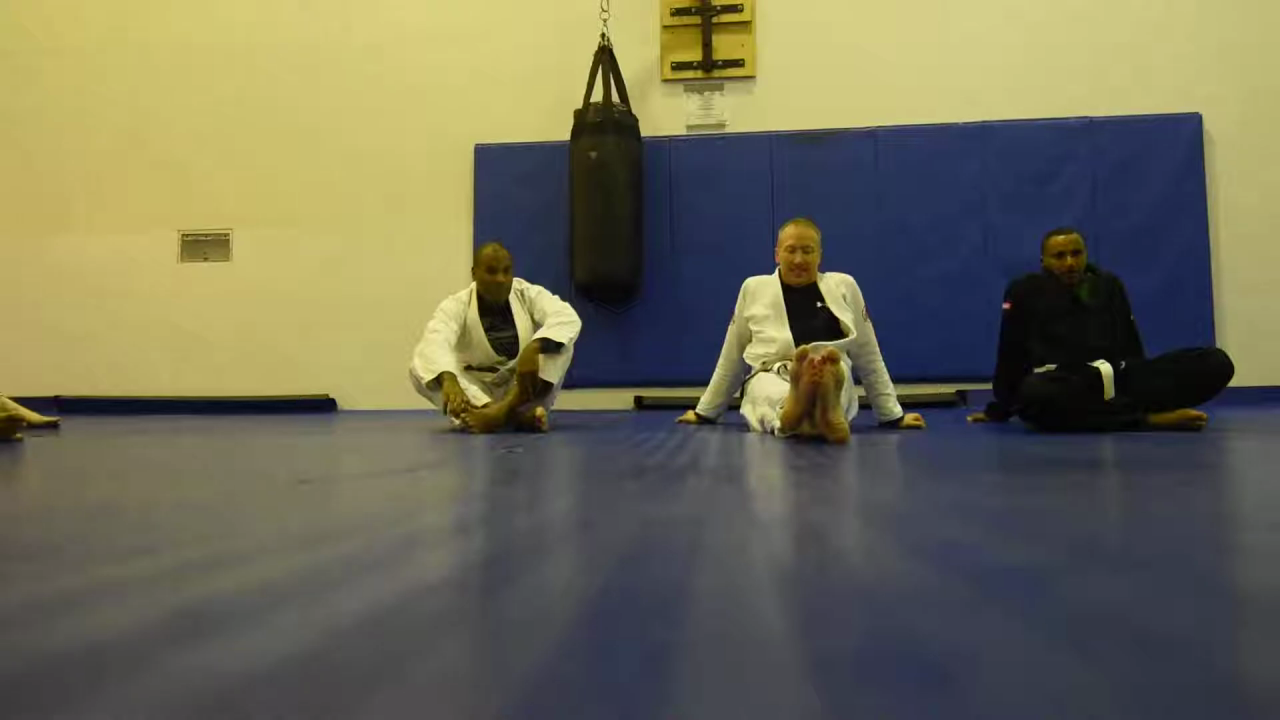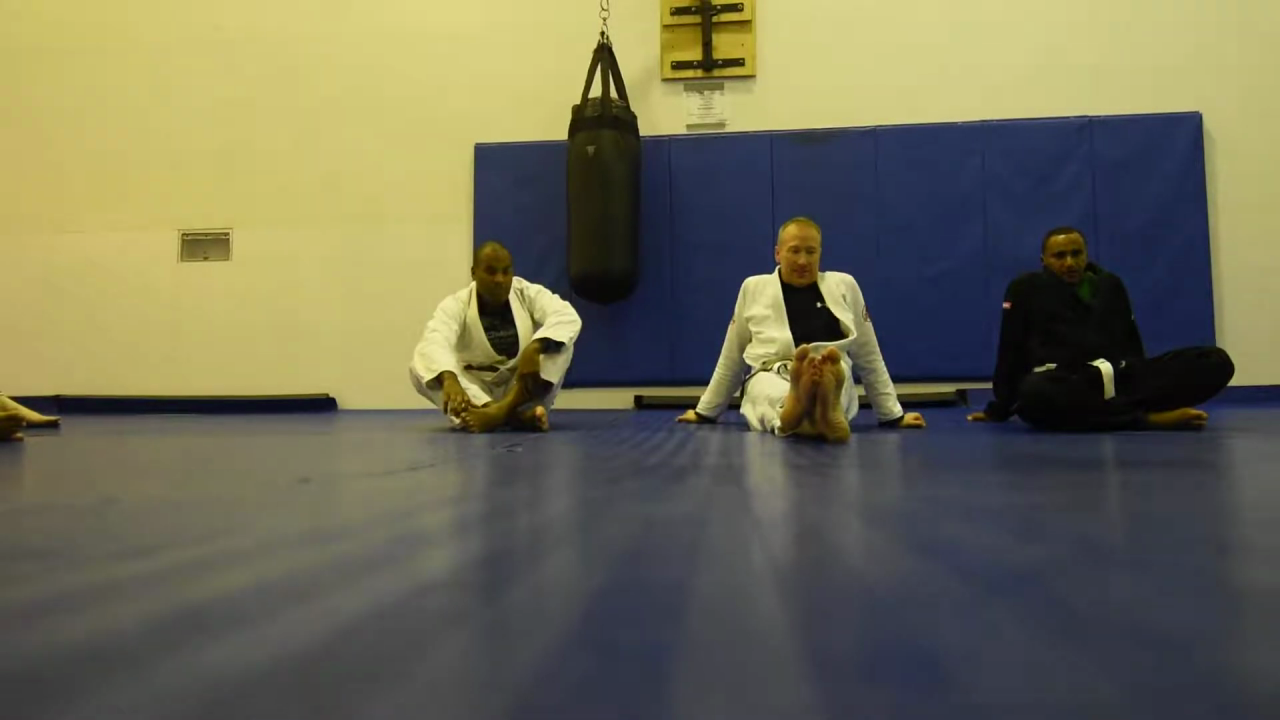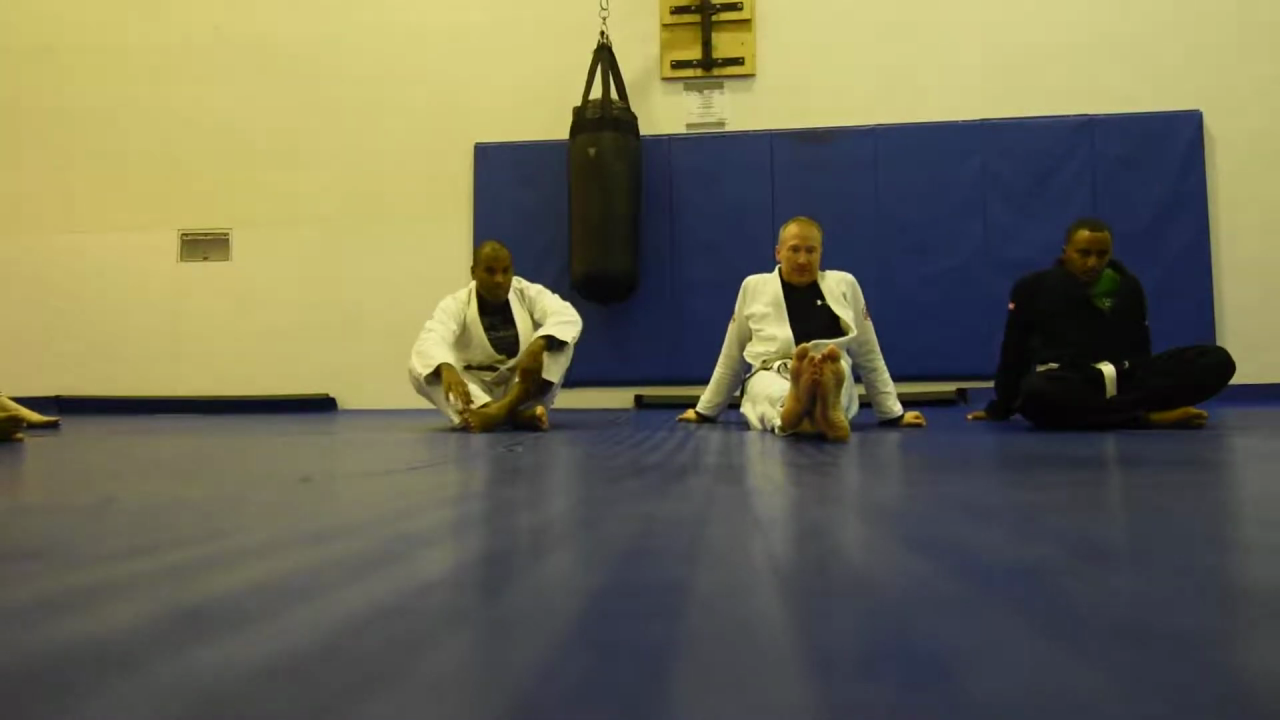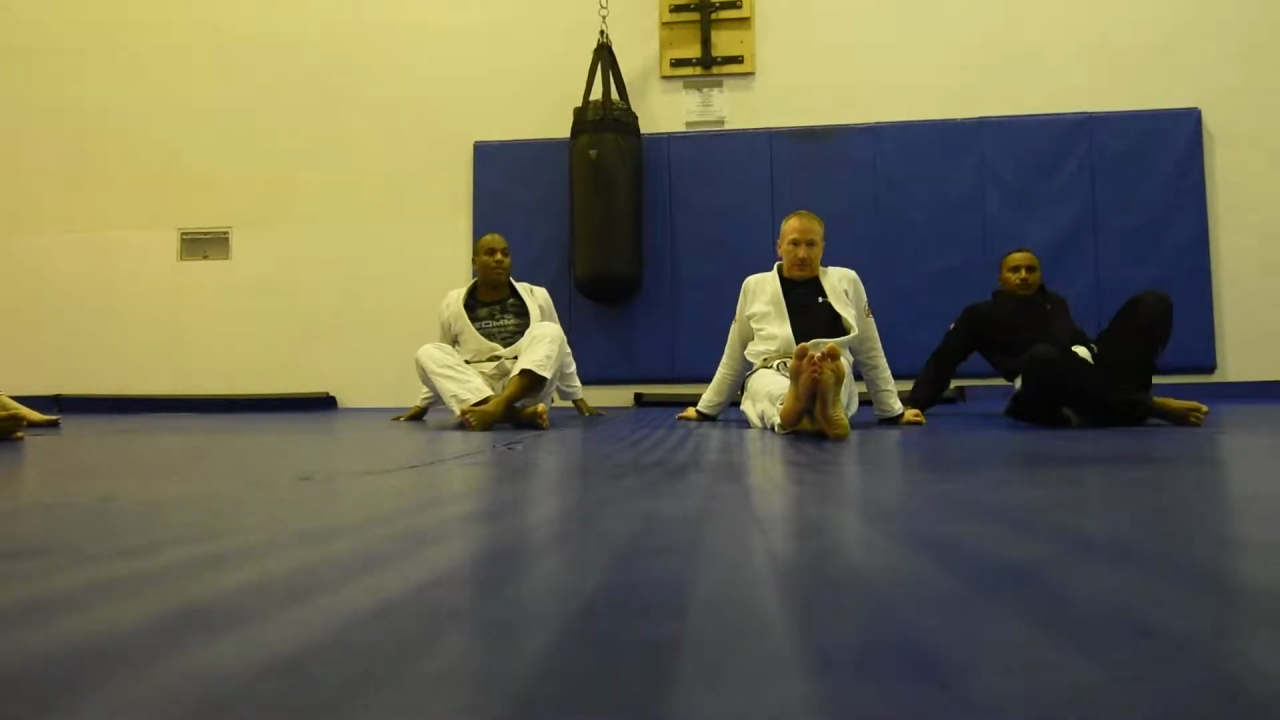
dt=0.7s
person 1, frame 1
left shoulder: (1110, 286)
right shoulder: (1025, 292)
left elbow: (1130, 343)
right elbow: (1011, 353)
right wrist: (999, 409)
left hip: (1121, 379)
right hip: (1064, 387)
left knee: (1215, 363)
right knee: (1034, 393)
left ankle: (1112, 411)
right ankle: (1148, 418)
person 1, frame 2
left shoulder: (1110, 286)
right shoulder: (1026, 290)
left elbow: (1131, 342)
right elbow: (1010, 351)
right wrist: (999, 409)
left hip: (1121, 379)
right hip: (1063, 386)
left knee: (1216, 362)
right knee: (1033, 392)
left ankle: (1113, 411)
right ankle: (1148, 418)
person 1, frame 3
left shoulder: (1127, 286)
right shoulder: (1034, 288)
left elbow: (1139, 346)
right elbow: (1015, 351)
right wrist: (1000, 408)
left hip: (1124, 380)
right hip: (1068, 385)
left knee: (1217, 361)
right knee: (1036, 392)
left ankle: (1109, 411)
right ankle: (1148, 417)
person 1, frame 4
left shoulder: (1054, 303)
right shoulder: (982, 316)
right elbow: (943, 359)
right wrist: (917, 401)
left hip: (1093, 369)
right hip: (1054, 389)
left knee: (1152, 305)
right knee: (1041, 358)
right ankle: (1151, 405)
person 2, frame 1
left shoulder: (843, 287)
right shoulder: (754, 289)
left elbow: (868, 359)
right elbow: (731, 360)
left wrist: (893, 415)
right wrist: (705, 412)
left knee: (827, 375)
right knee: (775, 396)
left ankle: (823, 410)
person 2, frame 2
left shoulder: (844, 286)
right shoulder: (754, 289)
left elbow: (868, 358)
right elbow: (731, 360)
left wrist: (894, 415)
right wrist: (705, 412)
right knee: (766, 387)
left ankle: (822, 412)
right ankle: (806, 411)
person 2, frame 3
left shoulder: (843, 285)
right shoulder: (754, 287)
left elbow: (869, 357)
right elbow: (731, 358)
left wrist: (894, 413)
right wrist: (705, 411)
left knee: (828, 369)
right knee: (777, 397)
left ankle: (824, 409)
right ankle: (807, 412)
person 2, frame 4
left shoulder: (846, 282)
right shoulder: (755, 287)
left elbow: (870, 353)
right elbow: (734, 358)
left wrist: (893, 411)
right wrist: (705, 409)
right knee: (772, 389)
left ankle: (825, 408)
right ankle: (807, 408)
person 3, frame 1
left shoulder: (530, 295)
right shoulder: (456, 306)
left elbow: (568, 318)
right elbow: (434, 344)
left wrist: (534, 349)
right wrist: (449, 380)
left hip: (524, 387)
right hip: (476, 392)
left knee: (560, 343)
right knee: (421, 366)
left ankle: (503, 410)
person 3, frame 2
left shoulder: (530, 294)
right shoulder: (455, 305)
left elbow: (568, 318)
right elbow: (432, 344)
left wrist: (534, 349)
right wrist: (449, 379)
left hip: (523, 387)
right hip: (476, 391)
left knee: (560, 343)
right knee: (421, 366)
left ankle: (502, 410)
right ankle: (514, 415)
person 3, frame 3
left shoulder: (530, 294)
right shoulder: (456, 305)
left elbow: (568, 318)
right elbow: (429, 342)
left wrist: (538, 346)
right wrist: (447, 371)
left hip: (526, 392)
right hip: (476, 392)
left knee: (561, 342)
right knee: (420, 368)
left ankle: (502, 410)
right ankle: (515, 415)
person 3, frame 4
left shoulder: (536, 297)
right shoulder: (454, 303)
left elbow: (557, 349)
right elbow: (442, 365)
left wrist: (576, 398)
right wrist: (423, 404)
left hip: (527, 390)
right hip: (475, 389)
left knee: (547, 332)
right knee: (428, 354)
left ankle: (497, 409)
right ankle: (515, 414)
